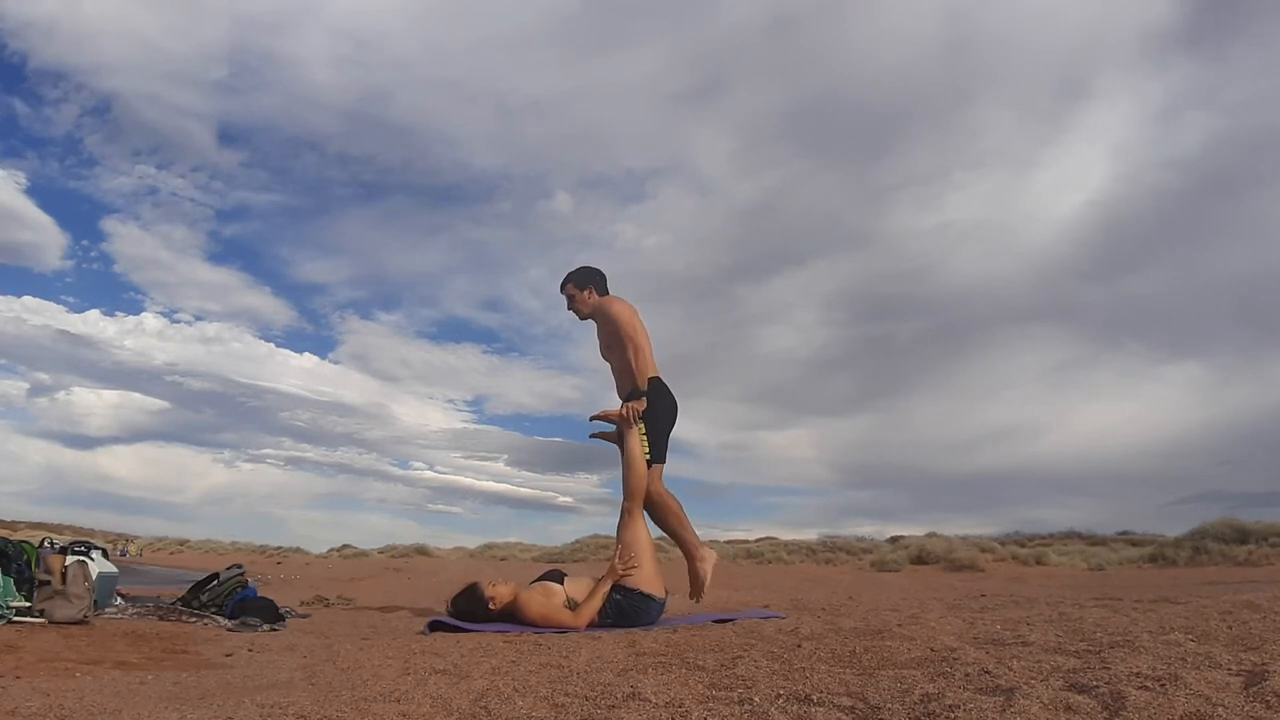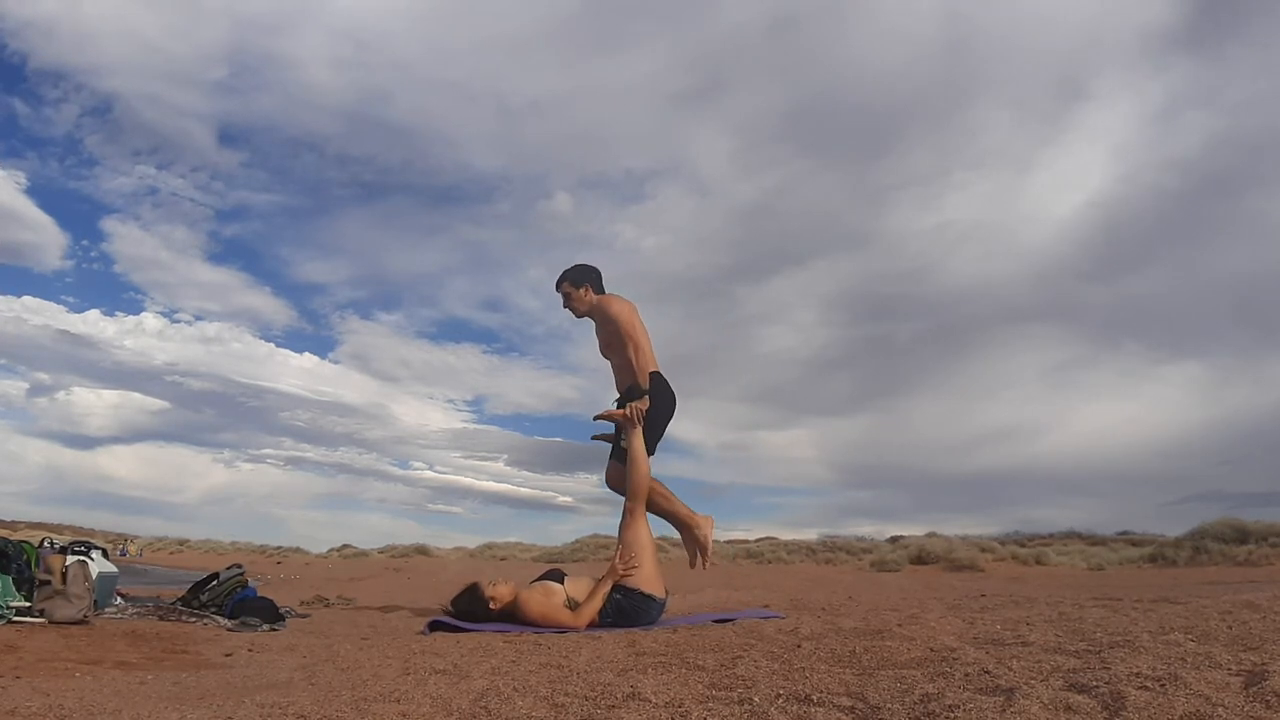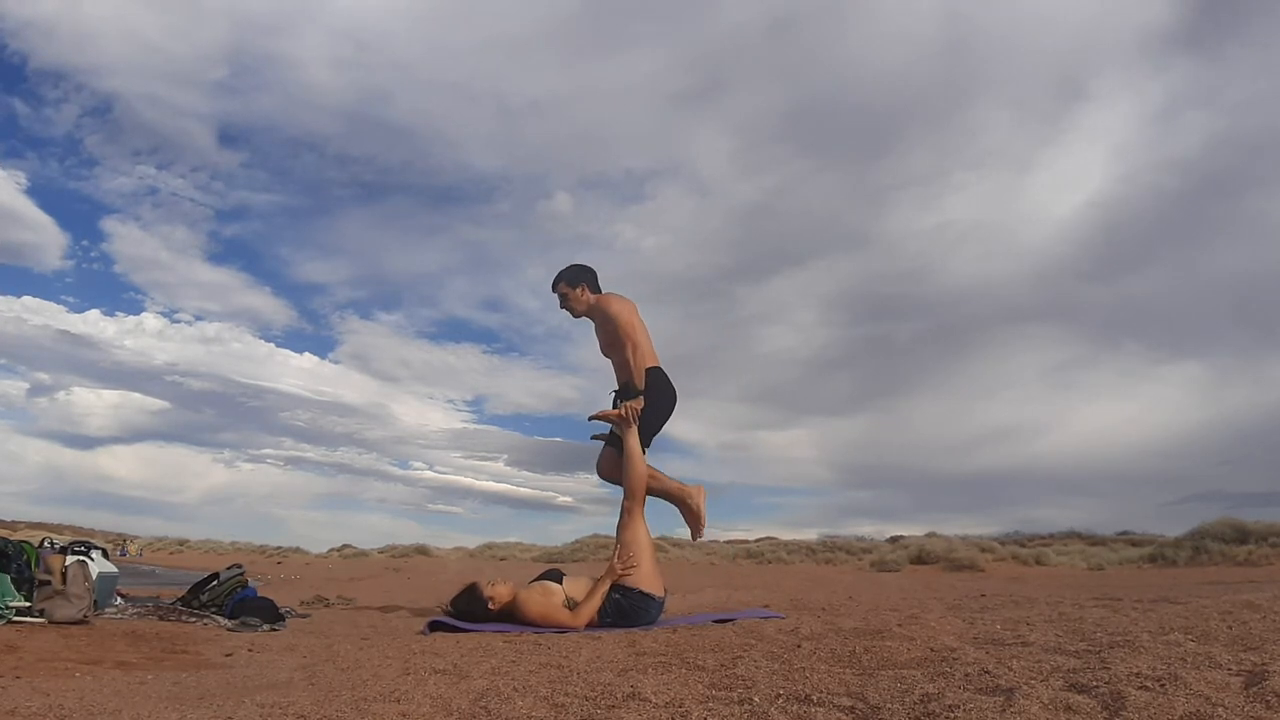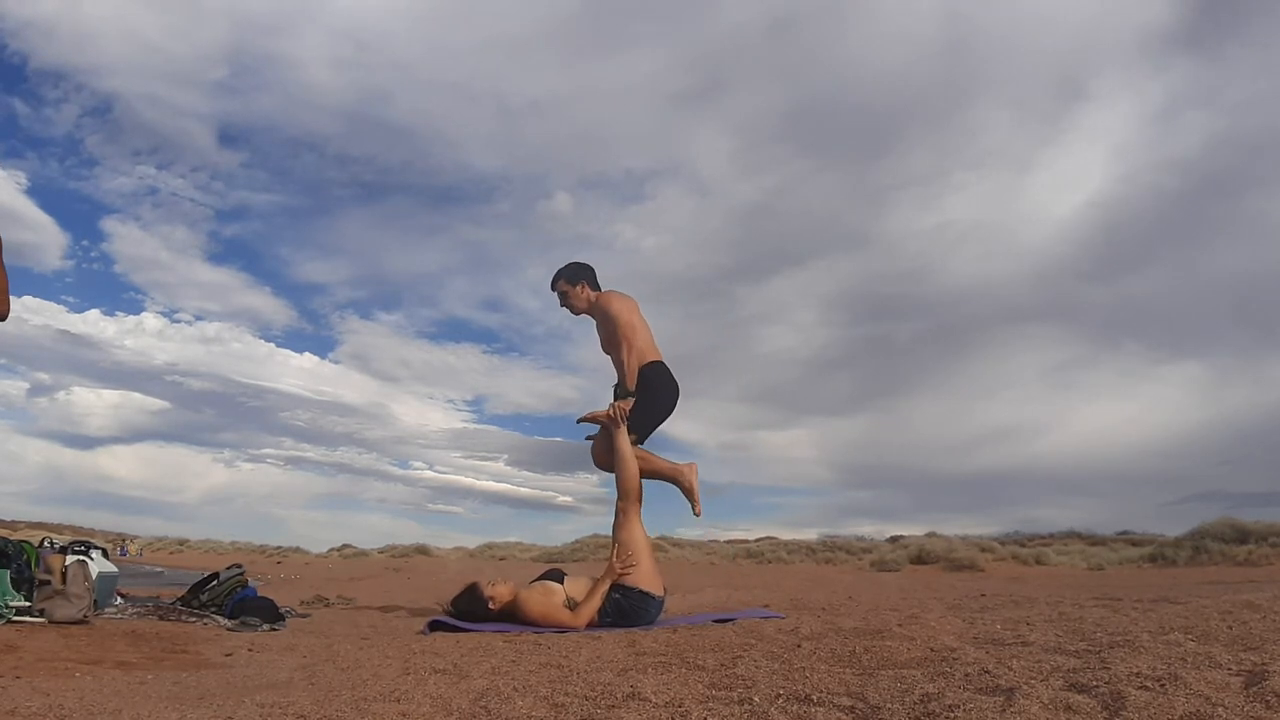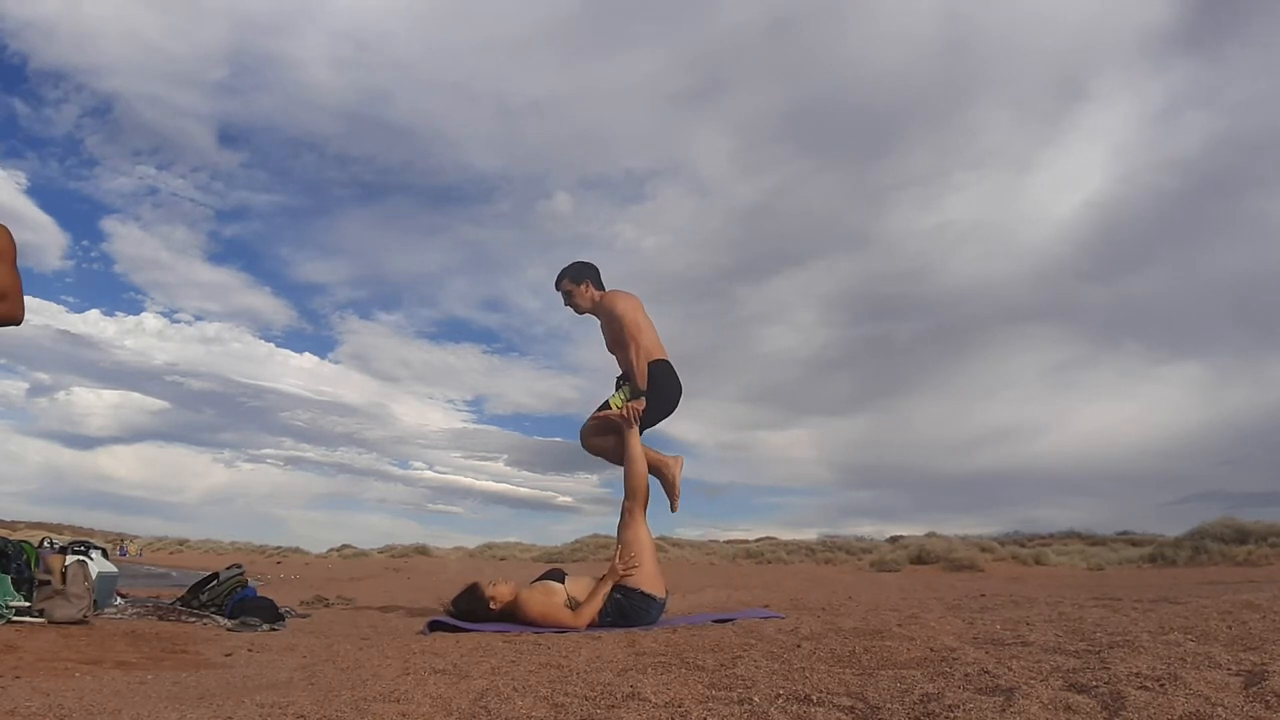
dt=0.2s
person 1, frame 1
left shoulder: (610, 306)
right shoulder: (607, 324)
left elbow: (636, 346)
left wrist: (639, 397)
left hip: (649, 403)
right hip: (645, 404)
left knee: (647, 486)
right knee: (641, 488)
left ankle: (698, 553)
right ankle: (695, 554)
person 1, frame 2
left shoulder: (609, 305)
right shoulder: (604, 322)
left elbow: (635, 346)
left wrist: (641, 395)
right wrist: (621, 430)
left hip: (648, 396)
right hip: (641, 398)
left knee: (624, 476)
right knee: (618, 476)
left ankle: (694, 522)
right ankle: (689, 526)
person 1, frame 3
left shoulder: (608, 304)
right shoulder: (602, 321)
left elbow: (633, 345)
left wrist: (636, 395)
left hip: (650, 390)
right hip: (644, 393)
left knee: (609, 466)
right knee: (614, 464)
left ankle: (686, 494)
right ankle: (684, 498)
person 1, frame 4
left shoulder: (608, 302)
right shoulder: (604, 317)
left elbow: (629, 346)
left wrist: (627, 396)
left hip: (652, 384)
right hip: (651, 387)
left knee: (603, 453)
right knee: (612, 451)
left ankle: (679, 472)
person 1, frame 5
left shoulder: (612, 301)
right shoulder: (608, 315)
left elbow: (636, 346)
left wrist: (639, 396)
left hip: (657, 381)
right hip: (659, 386)
left knee: (591, 435)
left ankle: (663, 464)
person 2, frame 1
left shoulder: (524, 600)
right shoulder: (523, 602)
right elbow: (577, 621)
right wrist: (609, 578)
left hip: (629, 601)
right hip: (636, 602)
right knee: (631, 508)
left ankle: (627, 434)
right ankle: (630, 429)
person 2, frame 2
left shoulder: (523, 600)
right shoulder: (524, 602)
right elbow: (577, 620)
right wrist: (609, 578)
left hip: (630, 601)
right hip: (637, 602)
right knee: (634, 508)
left ankle: (630, 434)
right ankle: (633, 428)
person 2, frame 3
left shoulder: (523, 600)
right shoulder: (523, 602)
right elbow: (576, 621)
right wrist: (607, 578)
left hip: (628, 601)
right hip: (636, 601)
right knee: (632, 508)
left ankle: (627, 433)
right ankle: (629, 428)
person 2, frame 4
left shoulder: (524, 599)
right shoulder: (523, 602)
right elbow: (577, 621)
right wrist: (607, 578)
left hip: (630, 601)
right hip: (635, 601)
right knee: (626, 507)
left ankle: (617, 434)
right ankle: (618, 430)
person 2, frame 5
left shoulder: (523, 600)
right shoulder: (524, 601)
right elbow: (577, 620)
right wrist: (610, 578)
left hip: (634, 602)
right hip: (637, 602)
right knee: (632, 508)
left ankle: (628, 432)
right ankle: (629, 428)
